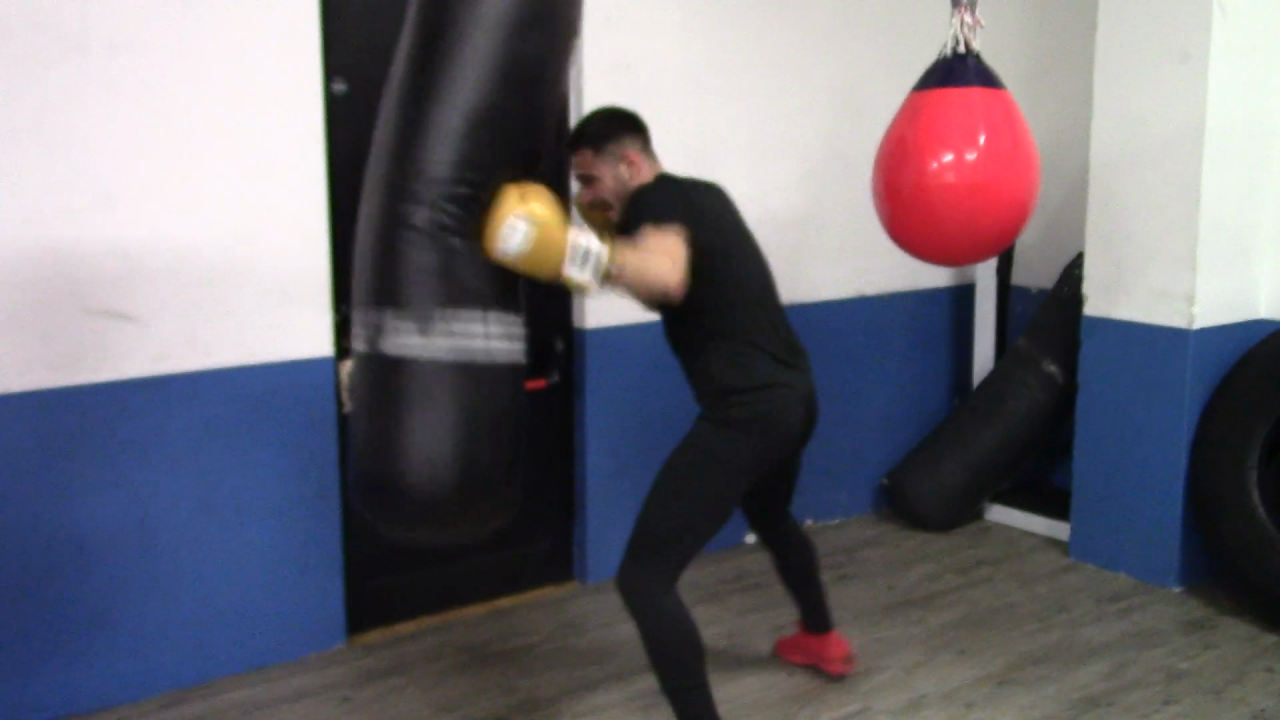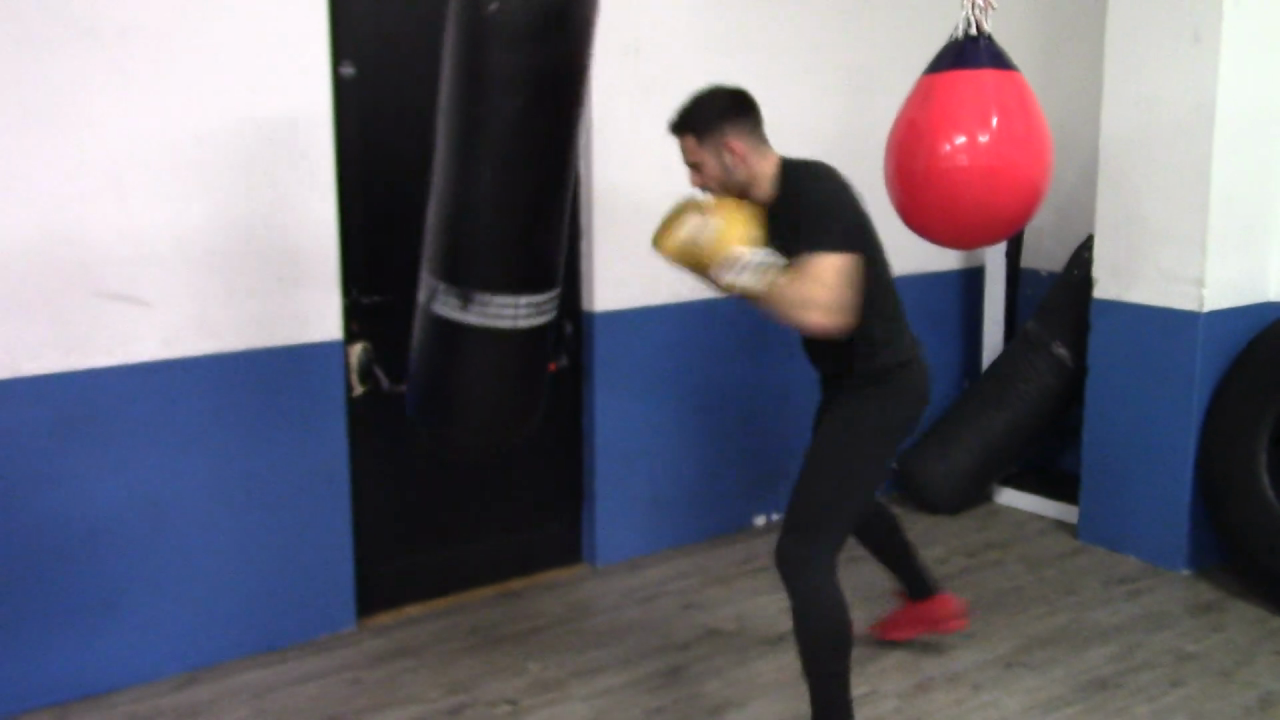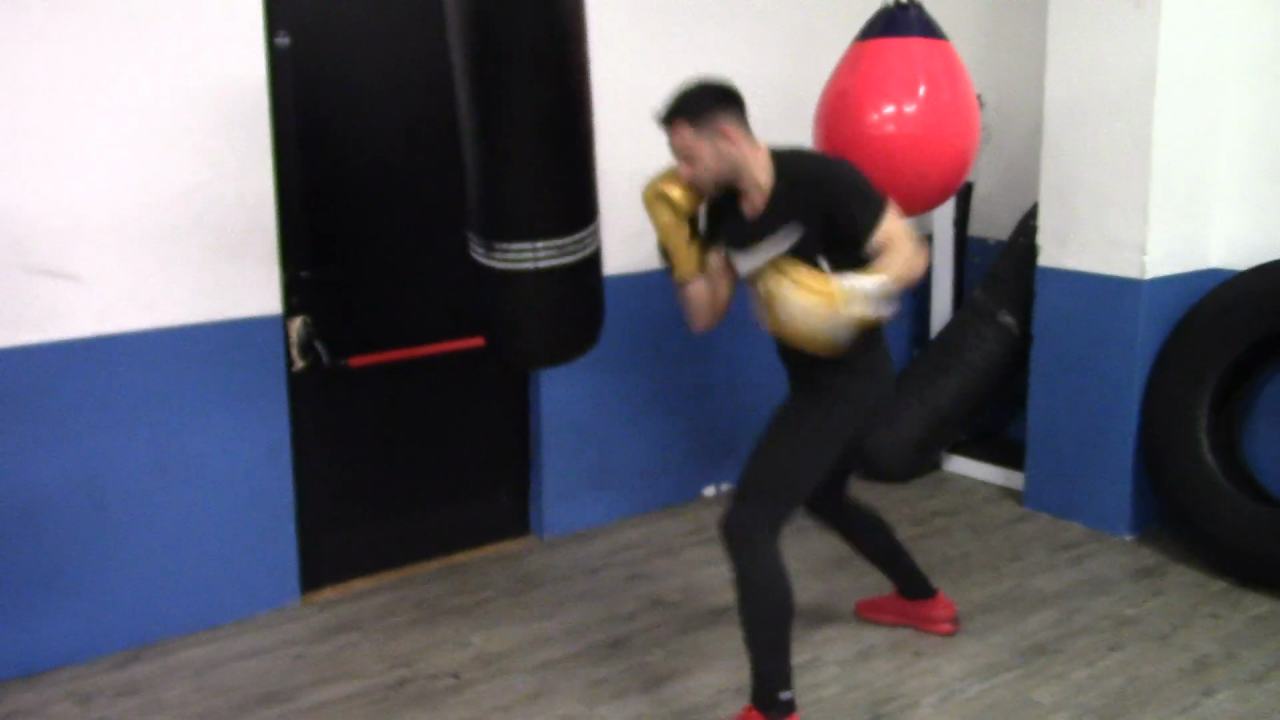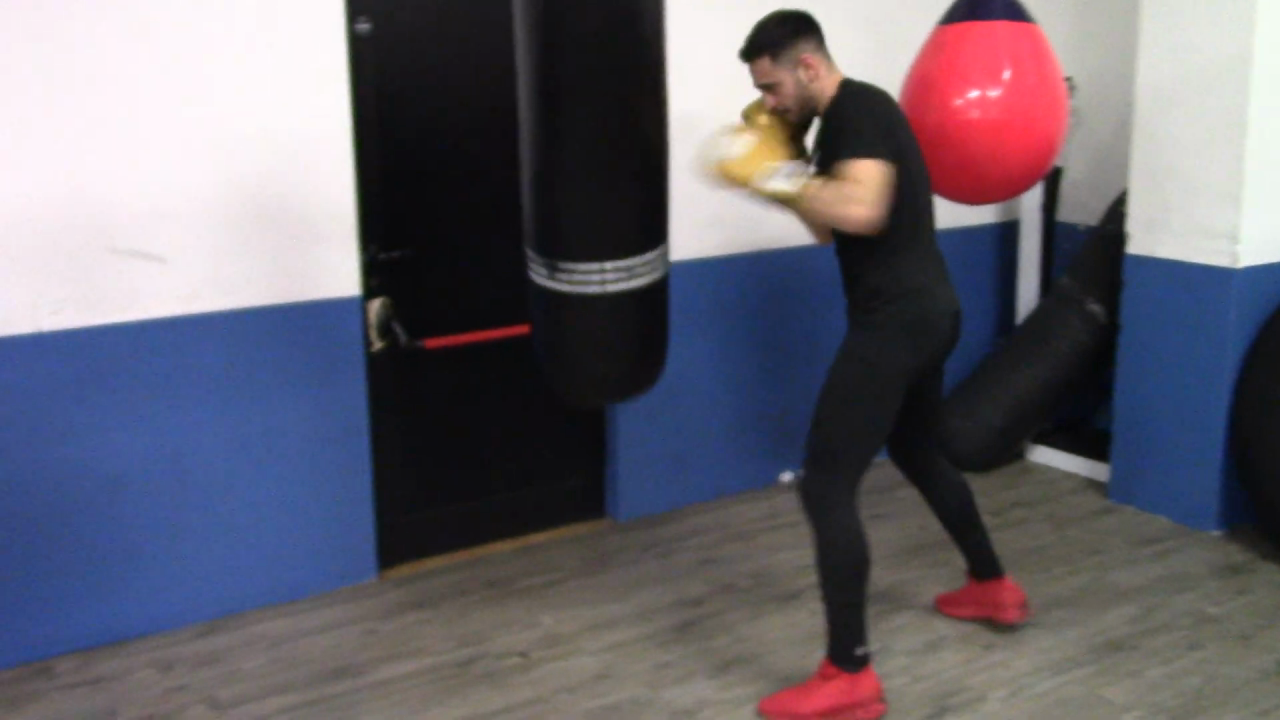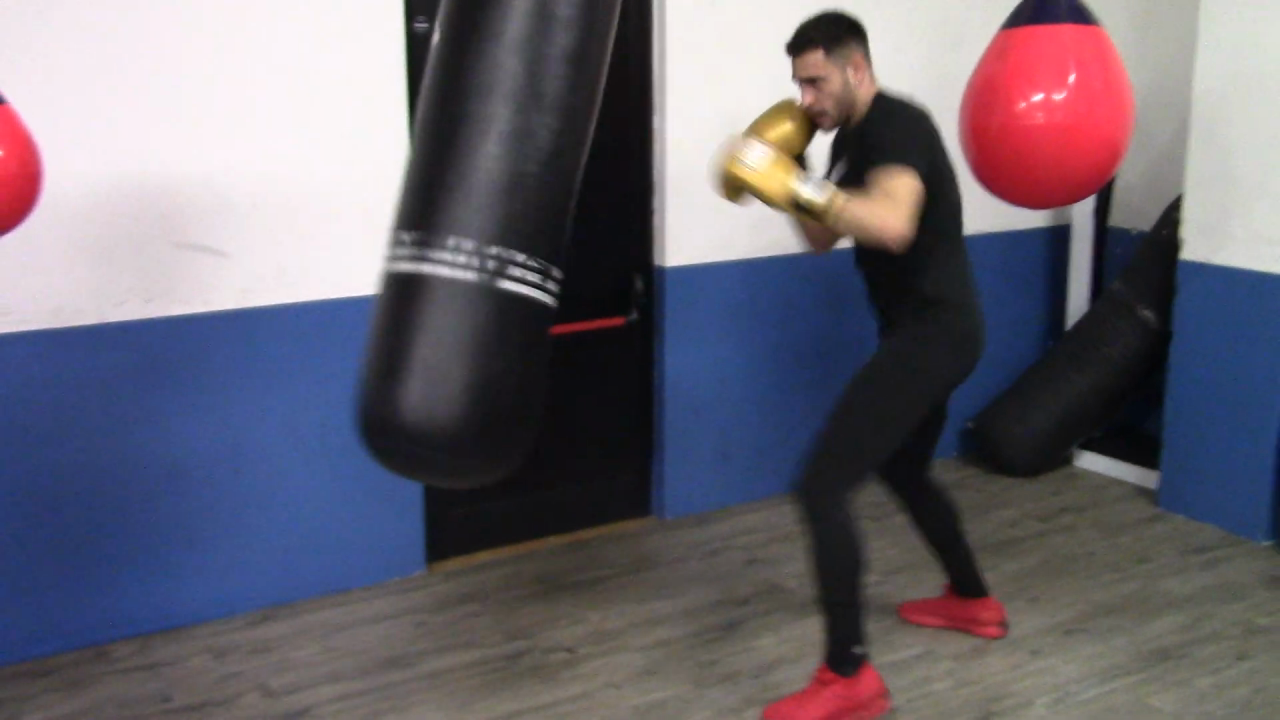
dt=0.7s
person 1, frame 1
left shoulder: (659, 201)
right shoulder: (698, 198)
left elbow: (664, 279)
right elbow: (665, 283)
left wrist: (576, 251)
right wrist: (607, 239)
left hip: (745, 415)
right hip: (790, 399)
left knee: (644, 578)
right knee: (771, 518)
right ankle: (820, 639)
person 1, frame 2
left shoulder: (815, 196)
right shoulder: (753, 194)
left elbow: (821, 313)
right elbow: (740, 261)
left wrist: (745, 268)
left hip: (879, 385)
right hip: (849, 381)
left knee: (801, 554)
right knee: (849, 502)
right ankle: (930, 602)
person 1, frame 3
left shoulder: (823, 179)
right shoulder: (726, 211)
left elbow: (910, 256)
right elbow: (703, 317)
left wrist: (852, 297)
right wrist: (677, 234)
left hip: (847, 377)
right hip: (815, 377)
left knee: (747, 529)
right knee: (825, 497)
right ankle: (924, 600)
person 1, frame 4
left shoulder: (859, 114)
right shoulder: (858, 112)
left elbow: (859, 214)
right elbow: (832, 224)
left wrist: (773, 178)
right wrist: (783, 156)
left hip: (896, 321)
right hip: (930, 312)
left knee: (826, 488)
right knee: (919, 455)
right ankle: (994, 587)
person 1, frame 5
left shoulder: (896, 127)
right shoulder: (851, 141)
left elbow: (891, 228)
right elbow: (821, 240)
left wrist: (796, 186)
right wrist: (791, 187)
left hip: (930, 331)
right hip: (925, 327)
left knee: (819, 488)
right knee: (902, 470)
right ankle: (972, 600)
